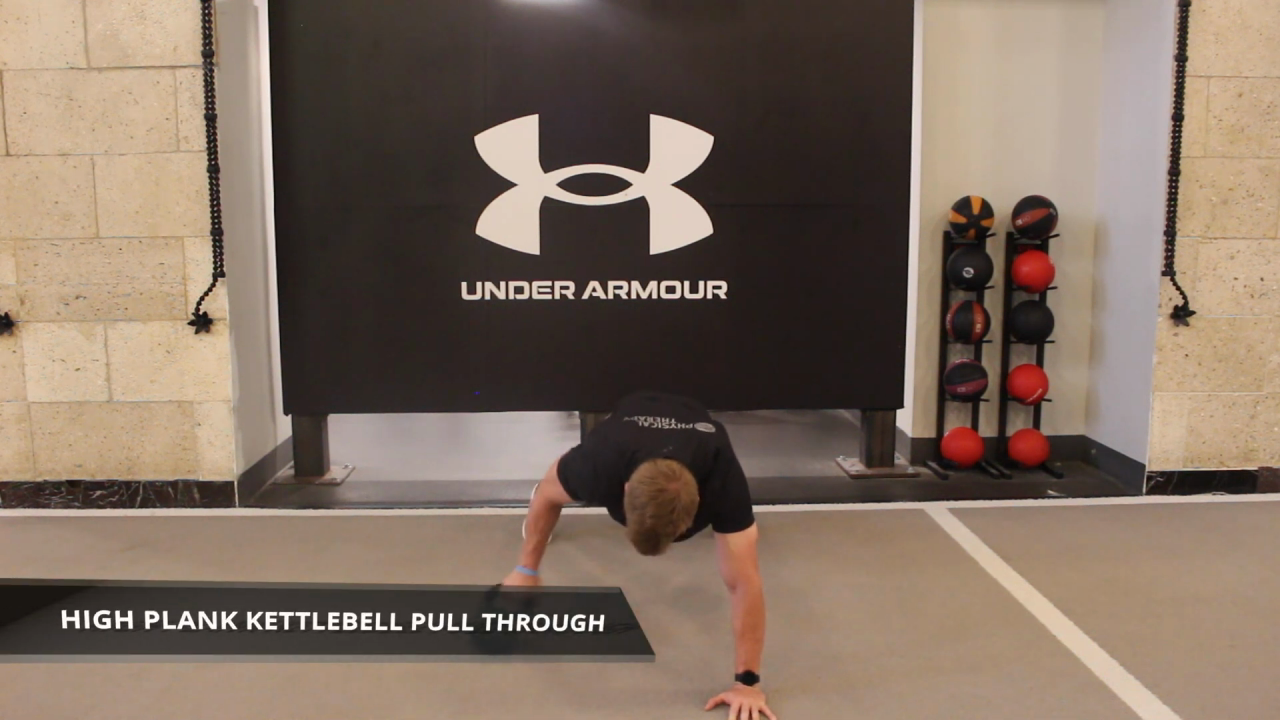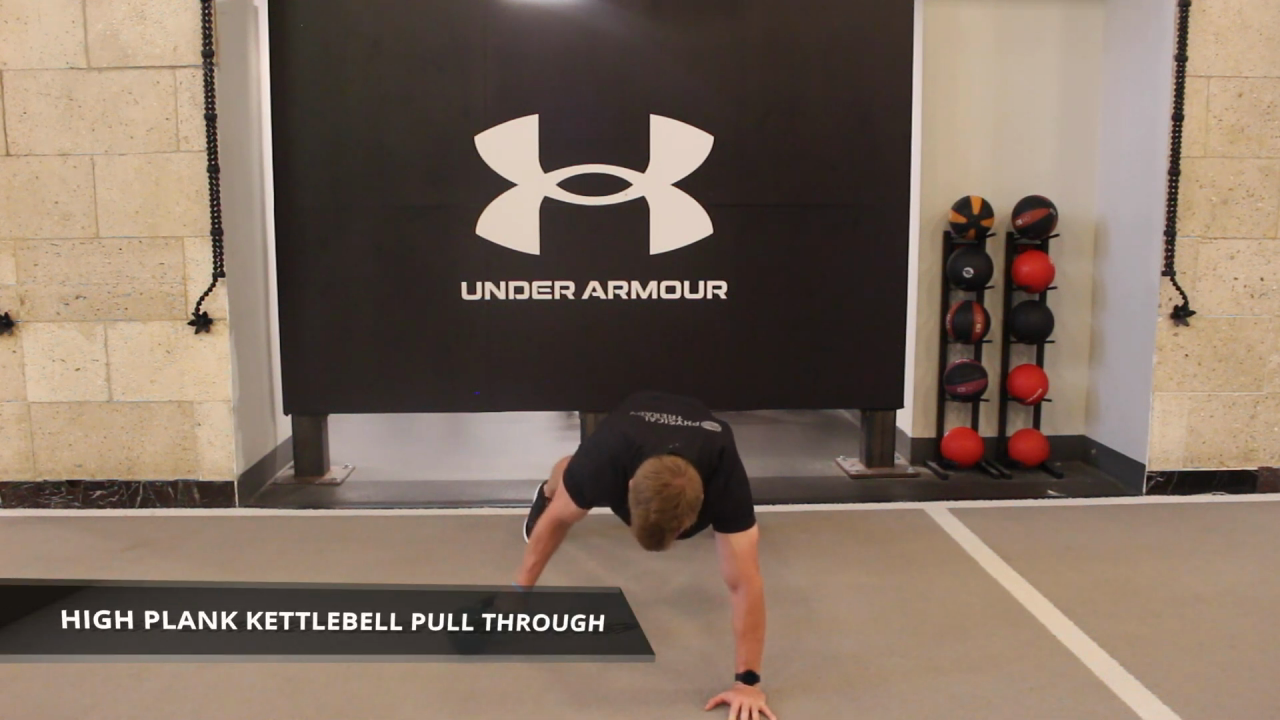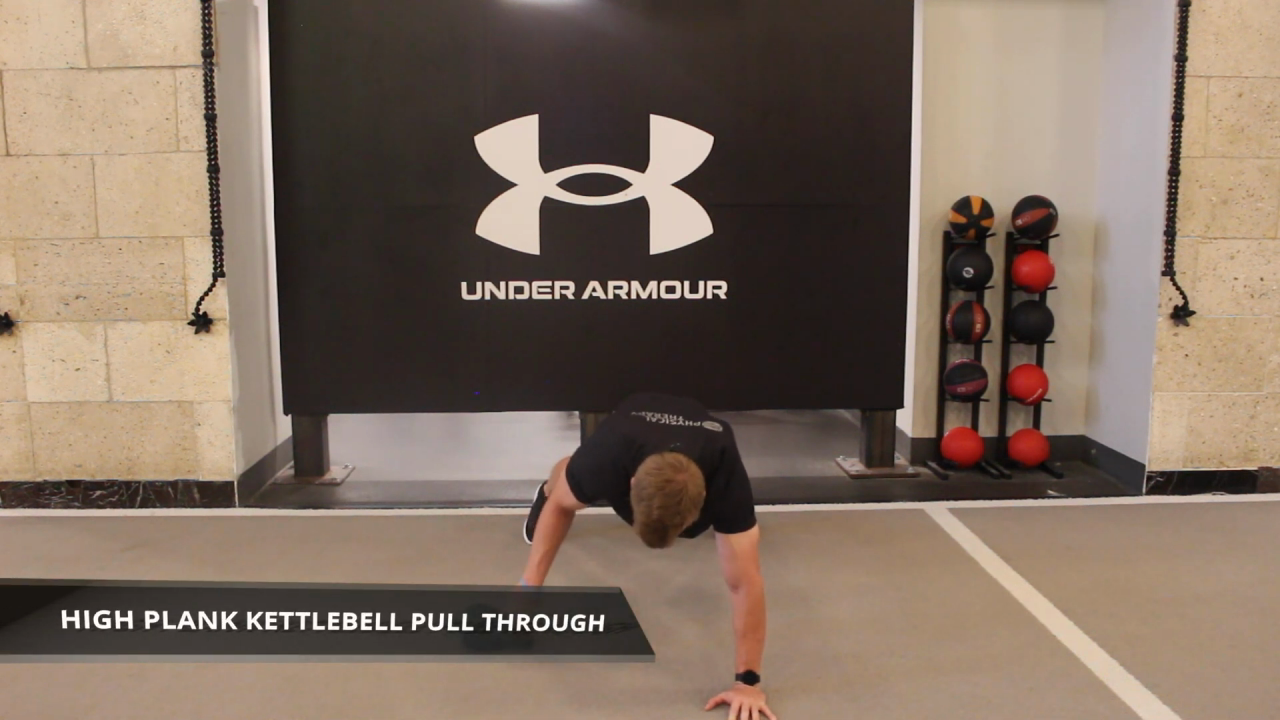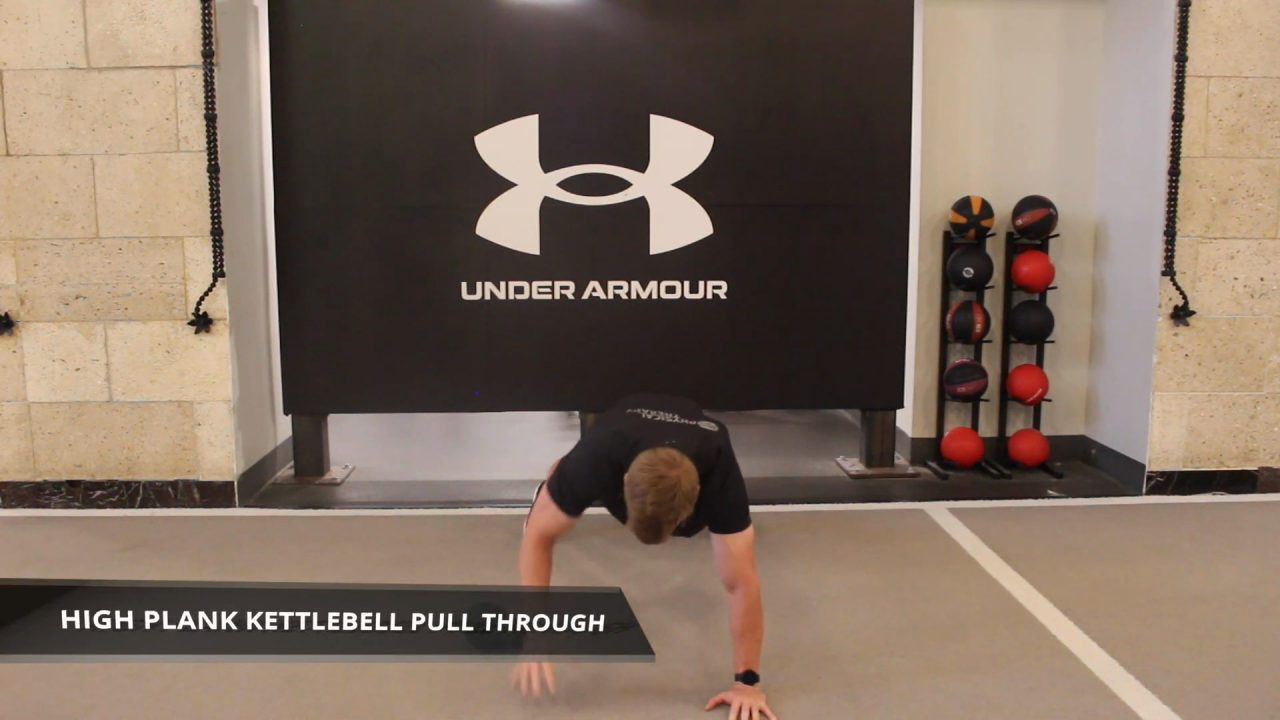
dt=0.2s
person 1, frame 1
left shoulder: (722, 479)
right shoulder: (602, 462)
left elbow: (743, 583)
right elbow: (550, 497)
left wrist: (746, 680)
right wrist: (526, 569)
left hip: (697, 443)
right hip: (631, 424)
right knee: (561, 481)
right ankle: (552, 481)
person 1, frame 2
left shoulder: (724, 477)
right shoulder: (604, 459)
left elbow: (744, 582)
right elbow: (559, 519)
left wrist: (747, 680)
right wrist: (522, 589)
left hip: (700, 448)
right hip: (629, 437)
right knee: (571, 476)
right ankle: (547, 491)
person 1, frame 3
left shoulder: (724, 475)
right shoulder: (605, 456)
left elbow: (744, 582)
right elbow: (560, 506)
left wrist: (747, 680)
right wrist: (531, 584)
left hip: (700, 445)
right hip: (629, 438)
right knee: (567, 481)
right ankle: (546, 486)
person 1, frame 4
left shoulder: (719, 474)
right shoulder: (598, 457)
left elbow: (741, 582)
right elbow: (538, 534)
left wrist: (747, 680)
left hip: (694, 444)
right hip: (621, 438)
right ankle: (548, 489)
